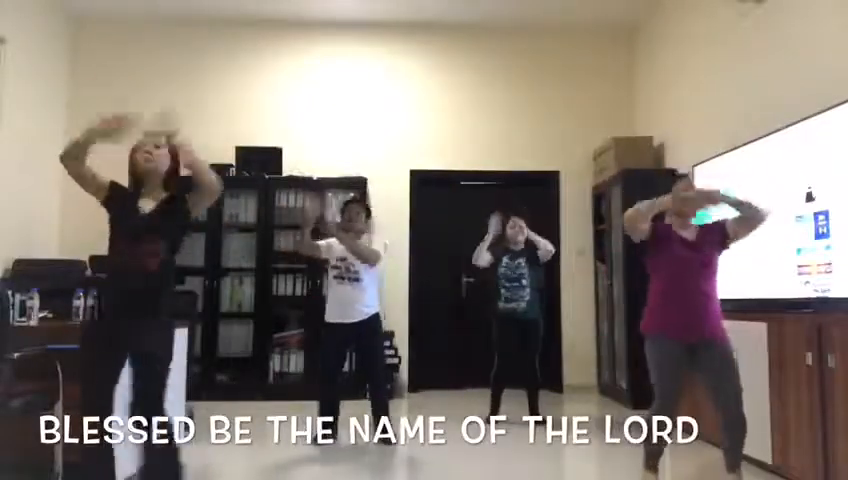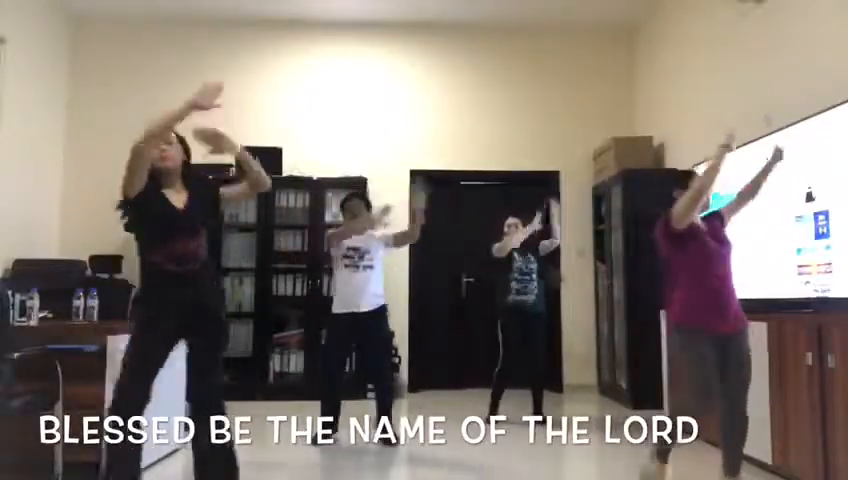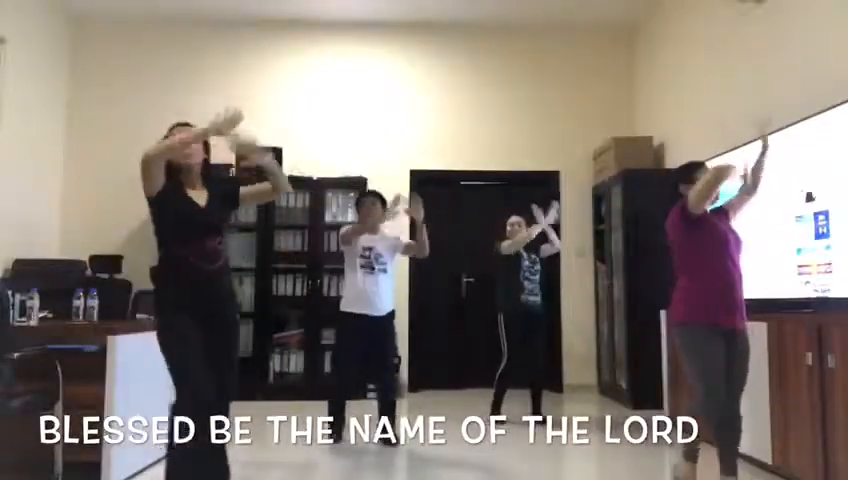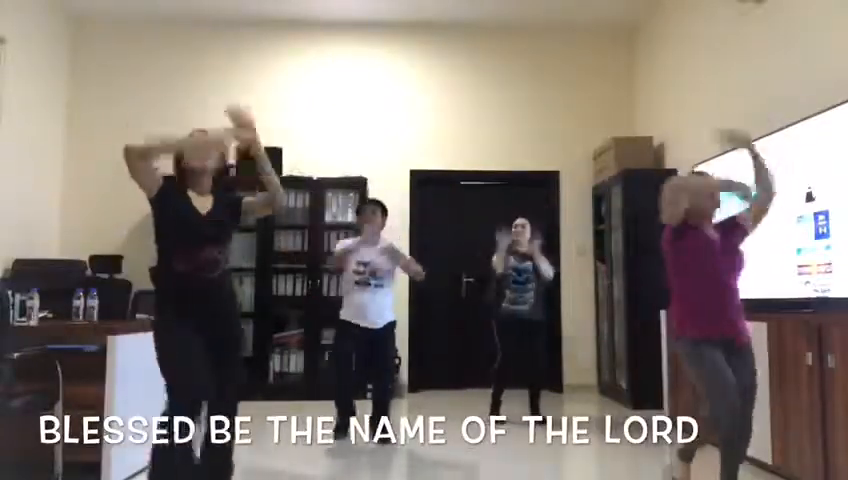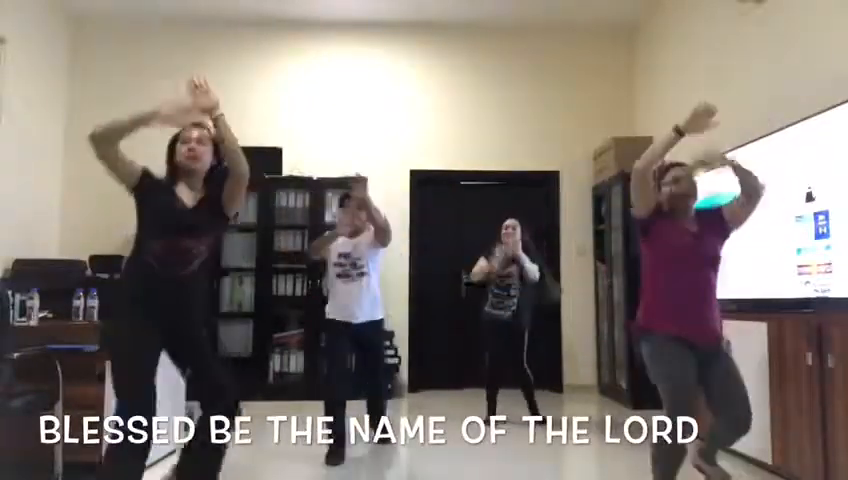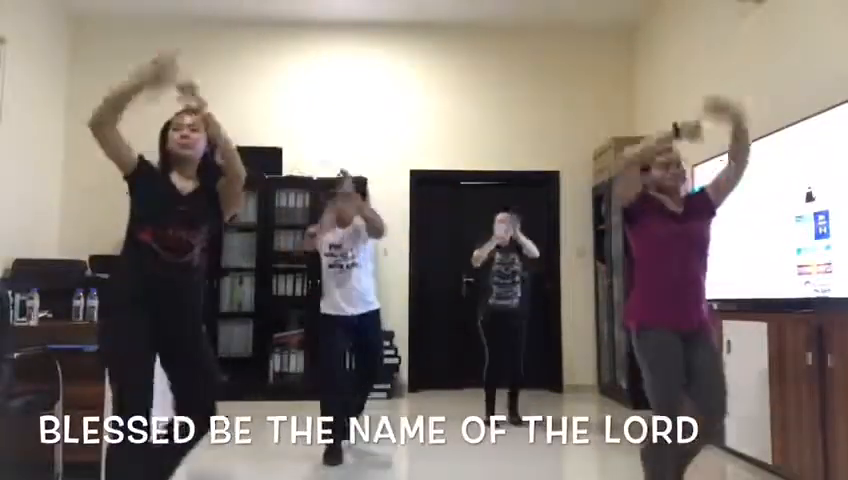
dt=0.3s
person 1, frame 1
left shoulder: (182, 203)
right shoulder: (119, 198)
left elbow: (212, 184)
right elbow: (70, 161)
left wrist: (177, 142)
right wrist: (96, 134)
left hip: (153, 318)
right hip: (108, 315)
left knee: (148, 409)
right knee: (94, 411)
person 1, frame 2
left shoulder: (205, 193)
right shoulder: (142, 193)
left elbow: (260, 185)
right elbow: (141, 148)
left wrist: (233, 148)
right wrist: (190, 106)
left hip: (204, 309)
right hip: (155, 308)
left knee: (208, 403)
right knee: (128, 399)
person 1, frame 3
left shoulder: (222, 191)
right shoulder: (162, 190)
left elbow: (280, 189)
right elbow: (152, 156)
left wrist: (267, 162)
right wrist: (213, 127)
left hip: (219, 306)
right hip: (176, 308)
left knee: (218, 398)
right knee: (194, 394)
person 1, frame 4
left shoulder: (231, 202)
right shoulder: (166, 193)
left elbow: (275, 199)
right elbow: (133, 153)
left wrist: (255, 145)
right wrist: (189, 141)
left hip: (221, 312)
right hip: (175, 312)
left knee: (224, 405)
right knee: (185, 400)
person 1, frame 5
left shoulder: (221, 202)
right shoulder: (151, 189)
left elbow: (241, 171)
right elbow: (100, 141)
left wrist: (215, 116)
right wrist: (153, 115)
left hip: (186, 316)
right hip: (135, 314)
left knee: (223, 404)
right knee: (134, 419)
person 1, frame 6
left shoulder: (217, 191)
right shoulder: (146, 176)
left elbow: (236, 171)
right elbow: (100, 122)
left wrist: (206, 117)
right wrist: (142, 81)
left hip: (182, 309)
right hip: (130, 306)
left knee: (199, 410)
right knee: (133, 418)
person 2, frame 1
left shoulder: (714, 233)
right shoulder: (656, 233)
left elbow: (758, 217)
right elbow: (630, 220)
left wrist: (722, 198)
right wrist: (671, 198)
left hip: (709, 334)
right hip: (665, 334)
left knee: (733, 407)
right knee: (666, 406)
person 2, frame 2
left shoulder: (714, 222)
right shoulder: (672, 225)
left elbow: (744, 197)
right elbow: (699, 189)
left wrist: (771, 163)
right wrist: (721, 152)
left hip: (732, 325)
right hip: (692, 325)
left knee: (736, 408)
right knee: (700, 399)
person 2, frame 3
left shoulder: (718, 217)
right shoulder: (684, 214)
left elbow: (748, 193)
right elbow: (718, 174)
left wrist: (762, 156)
right wrist: (725, 167)
left hip: (732, 322)
right hip: (696, 322)
left knee: (730, 406)
right knee: (710, 399)
person 2, frame 4
left shoulder: (729, 232)
right shoulder: (678, 234)
left elbow: (766, 198)
right elbow: (673, 186)
left wrist: (752, 152)
right wrist: (723, 183)
left hip: (734, 337)
right hip: (695, 338)
left knee: (743, 414)
right knee: (728, 407)
person 2, frame 5
left shoulder: (714, 223)
right shoulder: (652, 223)
left elbow: (755, 192)
right elbow: (640, 171)
left wrist: (729, 163)
right wrist: (682, 131)
left hip: (708, 337)
right hip: (664, 335)
left knee: (738, 417)
right knee: (680, 422)
person 2, frame 6
left shoulder: (699, 204)
right shoulder: (639, 207)
left elbow: (739, 163)
right elbow: (629, 159)
left wrist: (737, 121)
right wrist: (677, 132)
left hip: (696, 324)
right hip: (652, 323)
left knee: (714, 411)
right knee: (667, 413)
person 3, frame 1
left shoulder: (372, 247)
right shoulder: (332, 245)
left elbow: (370, 258)
right elbow: (306, 249)
left wrist: (336, 233)
right wrist: (308, 225)
left hip: (367, 320)
right hip: (335, 321)
left knee: (376, 375)
right knee: (328, 376)
right ankle: (328, 428)
person 3, frame 2
left shoulder: (379, 239)
right shoulder: (337, 240)
left elbow: (411, 237)
right elbow: (335, 235)
left wrist: (416, 211)
right wrist: (370, 221)
left hip: (374, 312)
right hip: (342, 313)
left knee: (382, 372)
right knee: (332, 371)
left ankle: (386, 428)
right ankle: (328, 427)
person 3, frame 3
left shoulder: (391, 241)
right shoulder: (351, 235)
left elbow: (422, 251)
right elbow: (347, 236)
left wrist: (419, 222)
right wrist: (384, 216)
left hip: (383, 315)
right hip: (352, 314)
left knee: (385, 375)
right knee: (343, 372)
left ankle: (387, 428)
right ankle: (335, 425)
person 3, frame 4
left shoulder: (391, 249)
right shoulder: (348, 245)
left elbow: (418, 274)
right elbow: (334, 262)
left wrist: (400, 259)
right wrist: (358, 244)
left hip: (382, 325)
right hip: (350, 323)
left knee: (383, 379)
right knee: (342, 377)
left ankle: (377, 426)
right ankle: (344, 420)
person 3, frame 5
left shoulder: (373, 239)
right shoulder: (332, 241)
left elbow: (386, 232)
right elbow: (313, 253)
left wrist: (365, 199)
right wrist: (335, 232)
left hip: (371, 321)
right hip: (338, 321)
left knee: (377, 379)
right knee: (336, 382)
left ankle: (378, 426)
right ankle: (337, 443)
person 3, frame 6
left shoulder: (364, 227)
right shoulder: (323, 233)
left elbow: (379, 228)
right elbow: (307, 243)
left wrist: (354, 196)
right wrist: (322, 225)
left hip: (367, 313)
right hip: (333, 315)
left knee: (370, 371)
right knee: (332, 379)
left ankle: (348, 413)
right ankle: (334, 442)
person 4, frame 1
left shoulder: (533, 254)
right shoulder: (498, 252)
left elbow: (550, 250)
right elbow: (477, 261)
left wrist: (529, 233)
right wrist: (490, 234)
left hip: (530, 318)
right hip: (504, 318)
left knee: (530, 364)
right knee: (502, 362)
left ankle: (534, 411)
right ankle: (494, 411)
person 4, frame 2
left shoulder: (533, 249)
right shoulder: (499, 248)
left elbow: (556, 240)
right elbow: (509, 244)
left wrist: (555, 215)
right wrist: (532, 227)
left hip: (535, 313)
right hip: (510, 313)
left knee: (538, 362)
right knee: (507, 361)
left ankle: (538, 411)
right ankle: (493, 410)
person 4, frame 3
left shoulder: (532, 249)
right shoulder: (504, 248)
left elbow: (556, 246)
right elbow: (524, 238)
left wrist: (544, 222)
right wrist: (545, 221)
left hip: (535, 313)
right hip: (512, 312)
left knee: (538, 362)
right knee: (511, 360)
left ankle: (536, 411)
right ankle: (495, 410)
person 4, frame 4
left shoulder: (539, 256)
right shoulder: (505, 253)
left elbow: (549, 275)
right elbow: (497, 268)
left wrist: (536, 255)
right wrist: (501, 249)
left hip: (533, 318)
right hip: (506, 317)
left knee: (535, 363)
right knee: (505, 361)
left ankle: (535, 411)
right ankle: (494, 410)
person 4, frame 5
left shoulder: (527, 256)
right shoulder: (491, 255)
left elbow: (535, 276)
right elbow: (475, 275)
left wrist: (519, 254)
right wrist: (493, 264)
left hip: (517, 321)
right hip: (492, 320)
left knee: (520, 363)
right knee: (494, 364)
left ankle: (534, 410)
right ankle: (491, 412)
person 4, frame 6
left shoulder: (519, 248)
right shoulder: (487, 249)
left elbow: (535, 254)
right elbow: (475, 261)
left wrist: (518, 234)
right wrist: (495, 239)
left hip: (516, 314)
right hip: (491, 314)
left knee: (516, 360)
right knee: (493, 359)
left ankle: (513, 409)
right ankle: (490, 411)
